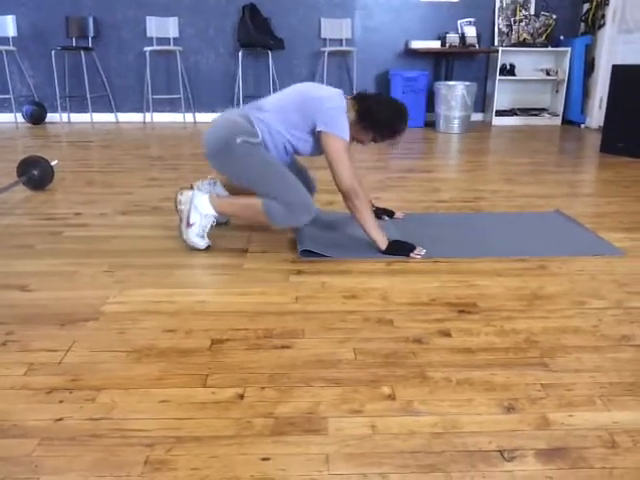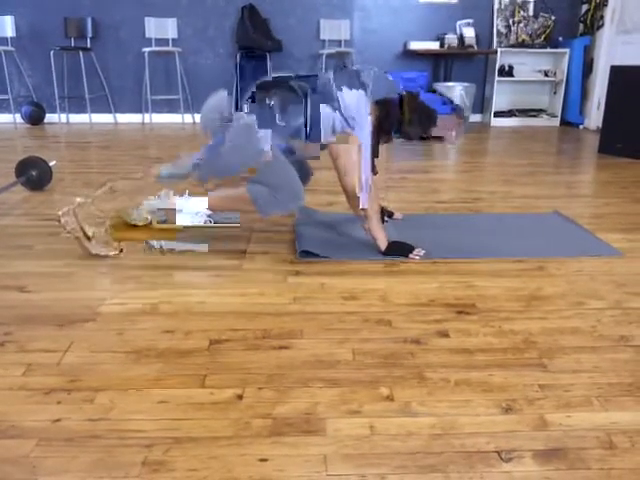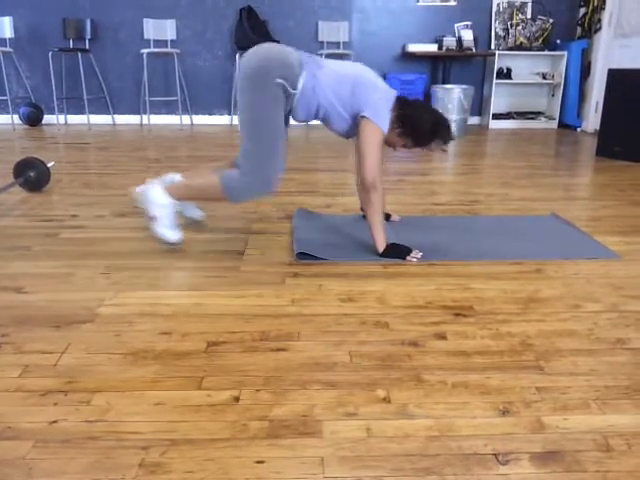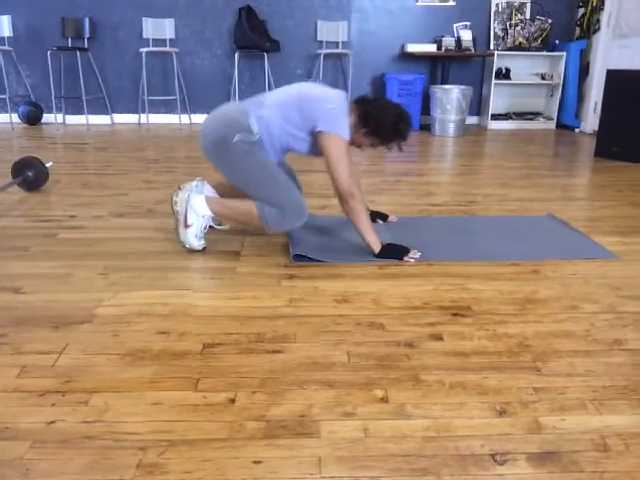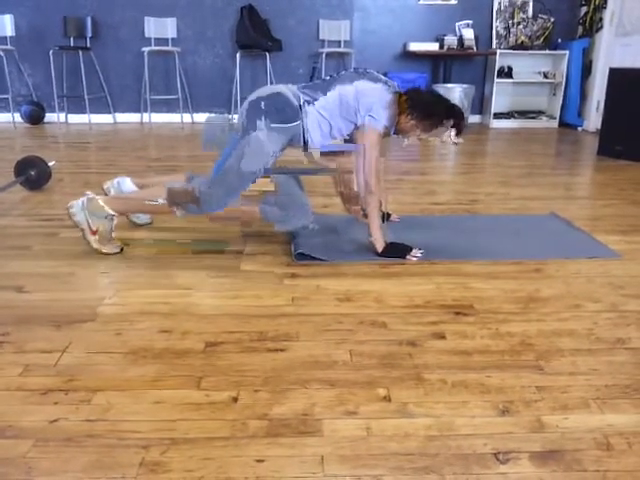
dt=0.5s
person 1, frame 1
left shoulder: (339, 106)
right shoulder: (334, 118)
left elbow: (348, 176)
right elbow: (349, 188)
left wrist: (369, 209)
right wrist: (385, 244)
left hip: (240, 135)
right hip: (232, 139)
left knee: (304, 188)
right knee: (300, 210)
left ankle: (214, 190)
right ankle: (204, 205)
person 1, frame 2
left shoulder: (353, 104)
right shoulder: (351, 120)
left elbow: (358, 177)
right elbow: (353, 186)
left wrist: (373, 208)
right wrist: (384, 243)
left hip: (234, 110)
right hip: (232, 119)
right knee: (287, 195)
person 1, frame 3
left shoulder: (382, 103)
right shoulder: (379, 112)
left elbow: (366, 168)
right elbow: (371, 182)
left wrist: (371, 210)
right wrist: (382, 246)
left hip: (271, 69)
right hip: (274, 74)
left knee: (261, 165)
right knee: (260, 180)
left ankle: (179, 184)
right ankle: (162, 194)
person 1, frame 4
left shoulder: (342, 107)
right shoulder: (334, 120)
left elbow: (346, 175)
right elbow: (347, 191)
left wrist: (365, 212)
right wrist: (378, 247)
left hip: (235, 129)
right hip: (229, 135)
left knee: (286, 191)
right knee: (292, 213)
left ankle: (203, 192)
right ankle: (202, 207)
person 1, frame 5
left shoulder: (389, 95)
right shoulder: (379, 112)
left elbow: (366, 164)
right elbow: (370, 184)
left wrist: (374, 210)
right wrist: (381, 245)
left hip: (278, 110)
right hip: (276, 117)
left knee: (221, 179)
right knee: (213, 195)
left ankle: (129, 188)
right ankle: (96, 207)
